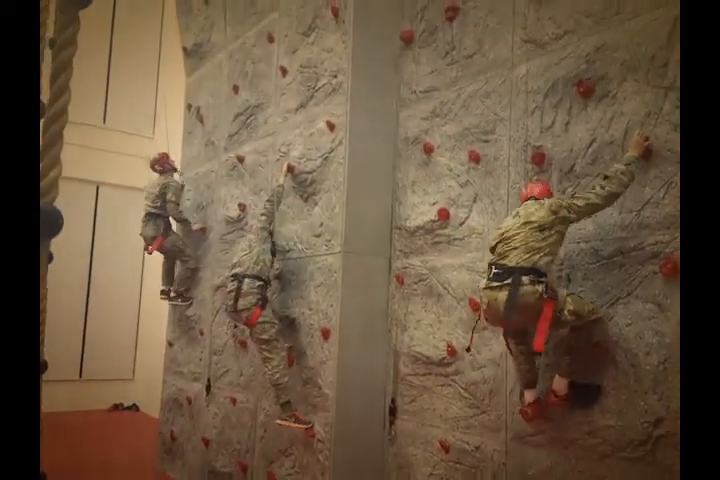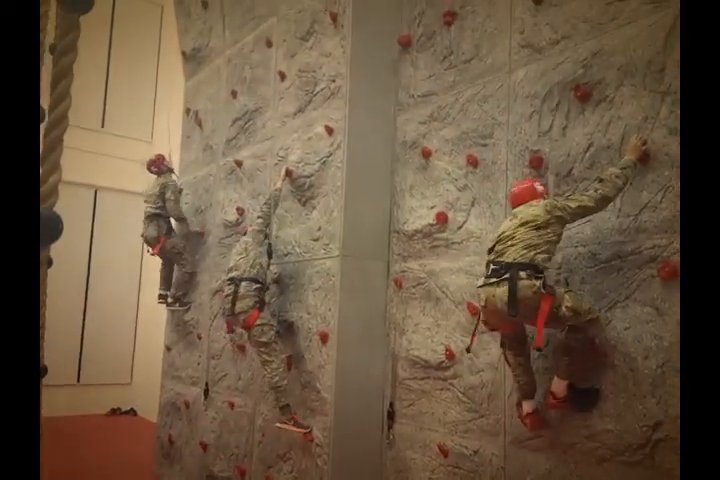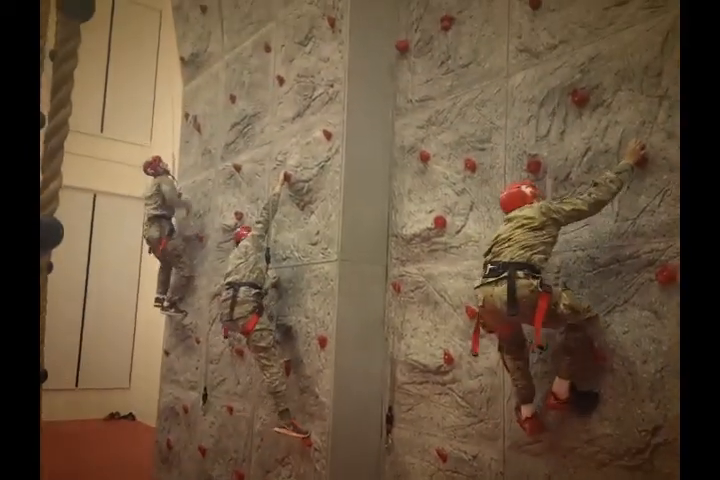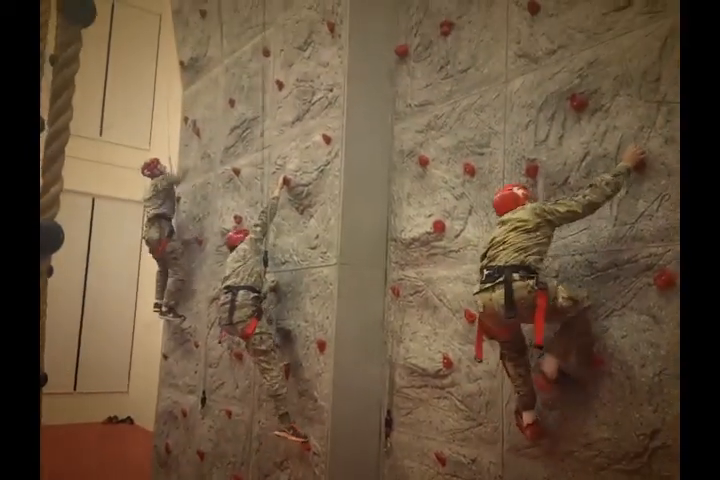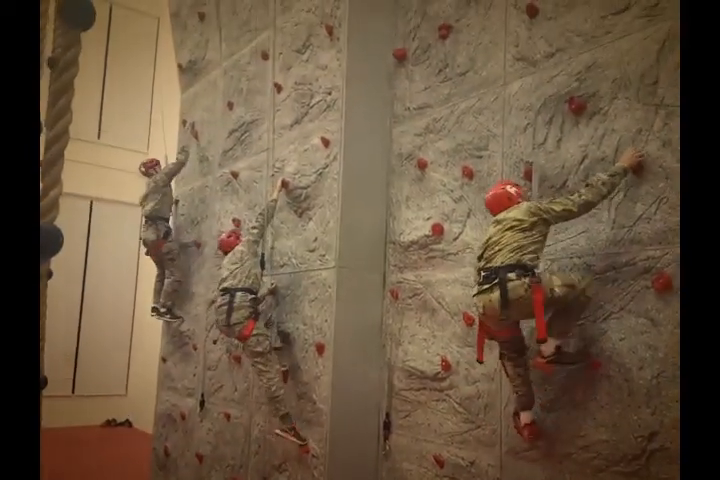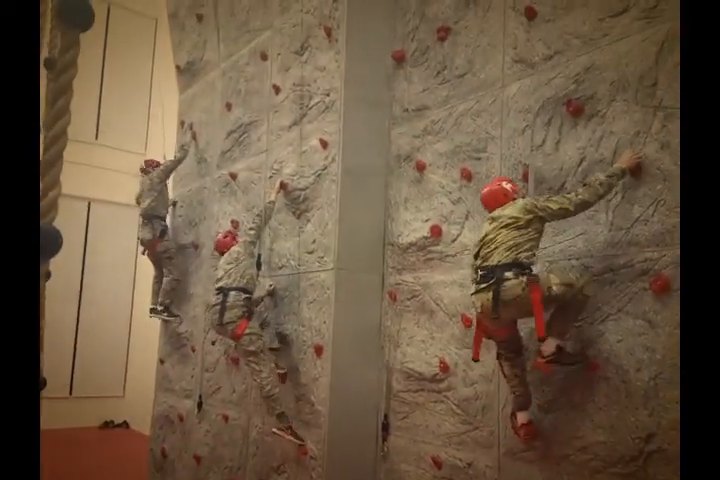
dt=0.1s
person 1, frame 1
left shoulder: (508, 222)
right shoulder: (553, 208)
right elbow: (606, 191)
right wrist: (633, 155)
left hip: (492, 298)
right hip: (525, 295)
left knee: (517, 329)
right knee: (590, 316)
left ankle: (529, 399)
right ankle: (560, 387)
person 1, frame 2
left shoulder: (509, 223)
right shoulder: (550, 208)
right elbow: (600, 194)
right wrist: (630, 159)
left hip: (489, 296)
right hip: (523, 290)
left knee: (514, 343)
right knee: (586, 318)
left ankle: (528, 409)
right ankle: (560, 390)
person 1, frame 3
left shoulder: (505, 227)
right shoulder: (544, 210)
right elbow: (595, 198)
right wrist: (627, 163)
left hip: (486, 295)
right hip: (520, 290)
left knee: (512, 347)
right knee: (583, 317)
left ankle: (527, 414)
right ankle: (561, 391)
person 1, frame 4
left shoulder: (498, 230)
right shoulder: (538, 211)
right elbow: (588, 199)
right wrist: (625, 166)
left hip: (487, 300)
right hip: (519, 291)
left knee: (513, 354)
right knee: (580, 306)
left ankle: (528, 419)
right ankle: (549, 369)
person 1, frame 5
left shoulder: (493, 230)
right shoulder: (532, 210)
right elbow: (584, 199)
right wrist: (622, 167)
left hip: (486, 301)
right hip: (516, 291)
left knee: (512, 354)
right knee: (579, 286)
left ankle: (525, 420)
right ankle: (548, 348)
person 1, frame 6
left shoulder: (488, 228)
right shoulder: (528, 207)
right elbow: (581, 198)
right wrist: (621, 168)
left hip: (486, 301)
right hip: (514, 289)
left knee: (509, 353)
right knee: (578, 284)
left ankle: (522, 420)
right ankle: (549, 349)
person 2, frame 1
left shoulder: (247, 248)
right shoulder: (258, 235)
right elbow: (269, 209)
left wrist: (271, 264)
right wrist: (281, 181)
left hip: (234, 301)
right hip: (250, 299)
right knee: (274, 355)
right ankle: (287, 412)
person 2, frame 2
left shoulder: (239, 249)
right shoulder: (253, 237)
right elbow: (265, 212)
left wrist: (268, 280)
right wrist: (279, 185)
left hip: (231, 304)
right hip: (247, 301)
right knee: (273, 358)
right ankle: (286, 414)
person 2, frame 3
left shoulder: (236, 254)
right shoulder: (252, 242)
right elbow: (264, 217)
left wrist: (266, 285)
right wrist: (277, 189)
left hip: (228, 309)
right hip: (245, 306)
right knee: (271, 363)
right ankle: (285, 419)
person 2, frame 4
left shoulder: (233, 260)
right shoulder: (250, 246)
right elbow: (263, 221)
left wrist: (265, 289)
right wrist: (277, 193)
left hip: (225, 314)
right hip: (243, 311)
right knee: (271, 366)
right ankle: (285, 423)
person 2, frame 5
left shoulder: (229, 263)
right shoulder: (246, 248)
right elbow: (260, 223)
left wrist: (265, 293)
right wrist: (275, 195)
left hip: (223, 315)
right hip: (240, 313)
right knee: (268, 368)
right ankle: (286, 423)
person 2, frame 6
left shoulder: (226, 262)
right shoulder: (242, 249)
right elbow: (257, 224)
left wrist: (263, 295)
right wrist: (273, 197)
left hip: (218, 314)
right hip: (234, 313)
right knee: (263, 366)
right ankle: (283, 422)
person 3, frame 1
left shoulder: (155, 183)
right shoulder: (172, 183)
right elbow: (173, 209)
right wrist: (189, 226)
left hip: (147, 227)
right hip: (159, 227)
left knee: (170, 255)
right knee: (189, 260)
left ankle: (166, 289)
right ankle: (177, 294)
person 3, frame 2
left shoulder: (155, 184)
right shoulder: (169, 182)
right elbow: (172, 208)
left wrist: (176, 193)
right wrist: (186, 226)
left hip: (149, 229)
right hip: (161, 228)
left knee: (168, 261)
right knee: (186, 265)
left ankle: (163, 293)
right ankle: (174, 299)
person 3, frame 3
left shoulder: (153, 185)
right shoulder: (165, 181)
right elbow: (171, 198)
left wrist: (175, 197)
right wrist: (185, 204)
left hip: (150, 230)
right hip: (162, 230)
left knee: (166, 264)
right knee: (183, 268)
left ankle: (160, 297)
right ankle: (170, 303)
person 3, frame 4
left shoulder: (151, 189)
right shoulder: (162, 181)
right elbow: (174, 179)
left wrist: (172, 200)
right wrist: (184, 173)
left hip: (151, 232)
right hip: (162, 231)
left knee: (164, 268)
right knee: (177, 273)
left ankle: (158, 303)
right ankle: (168, 309)
person 3, frame 5
left shoulder: (149, 187)
right shoulder: (159, 180)
right elbow: (179, 163)
left wrist: (170, 204)
right wrist: (184, 151)
left hip: (149, 233)
right hip: (160, 231)
left knee: (162, 271)
right knee: (174, 273)
left ankle: (157, 306)
right ankle: (165, 309)
person 3, frame 6
left shoulder: (143, 187)
right shoulder: (155, 177)
right elbow: (177, 160)
left wrist: (167, 204)
right wrist: (188, 144)
left hip: (147, 231)
right hip: (157, 230)
left knee: (160, 270)
right knee: (173, 272)
left ankle: (155, 306)
right ankle: (162, 307)
